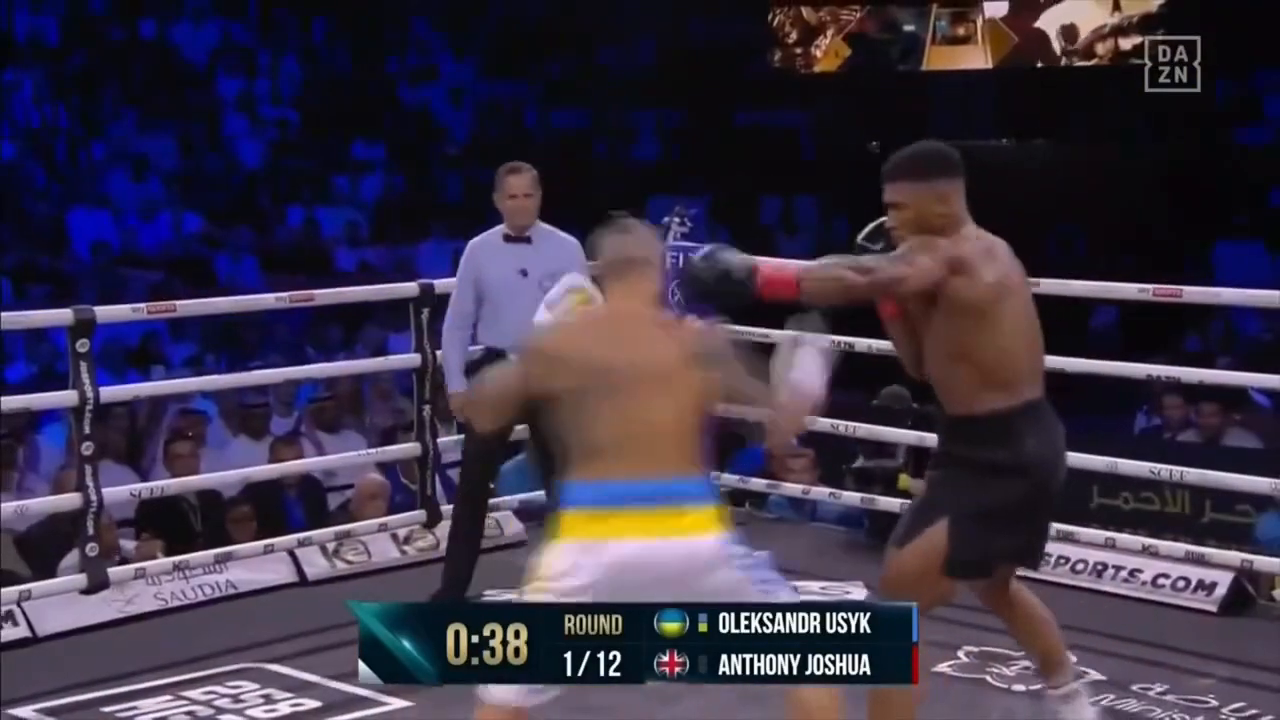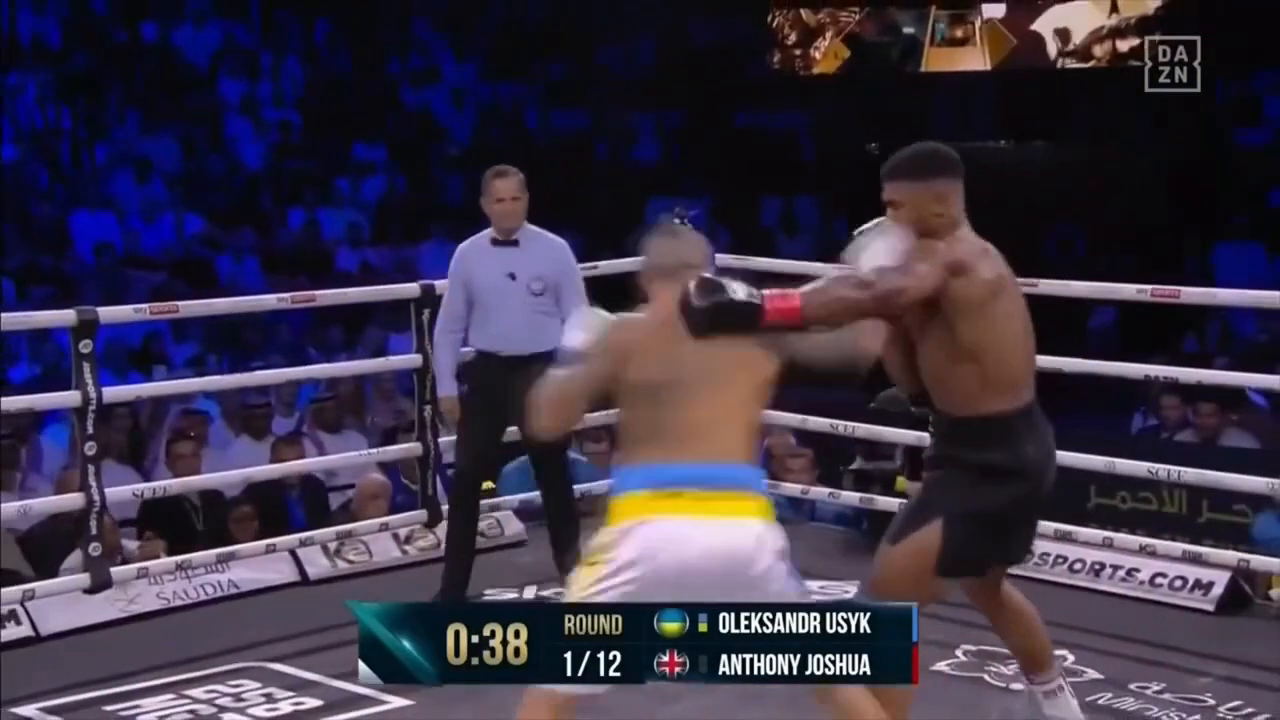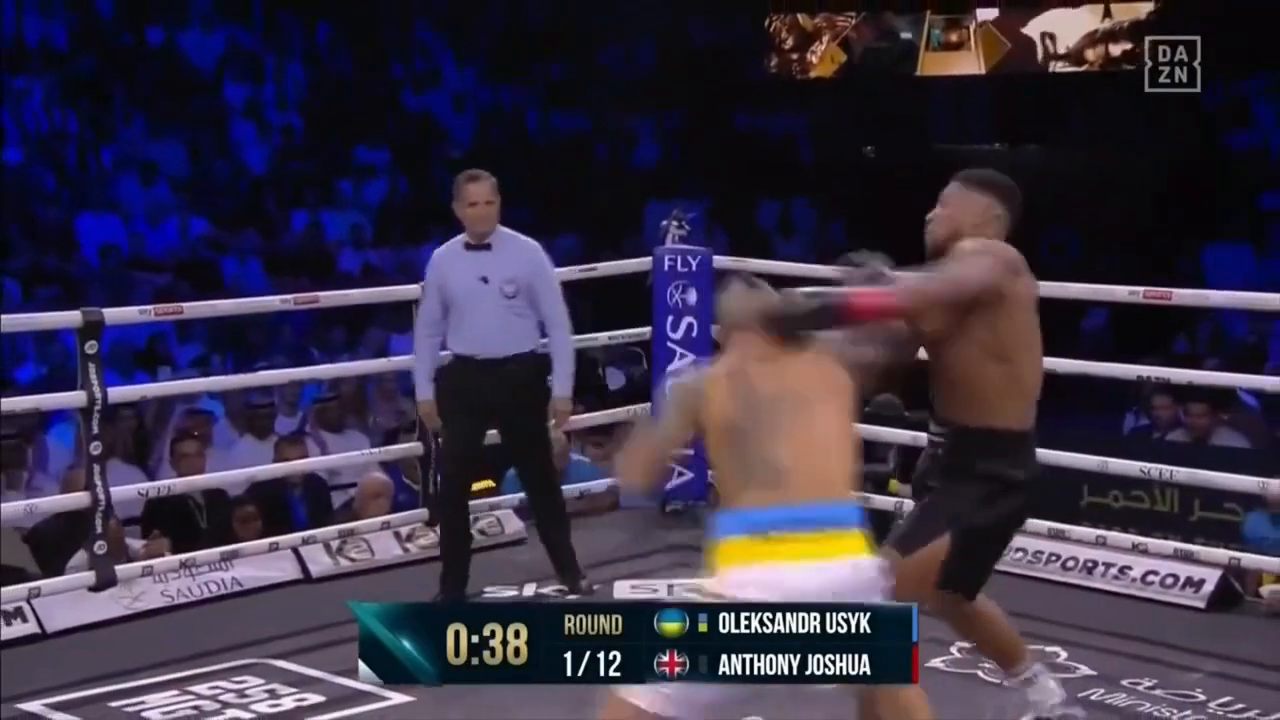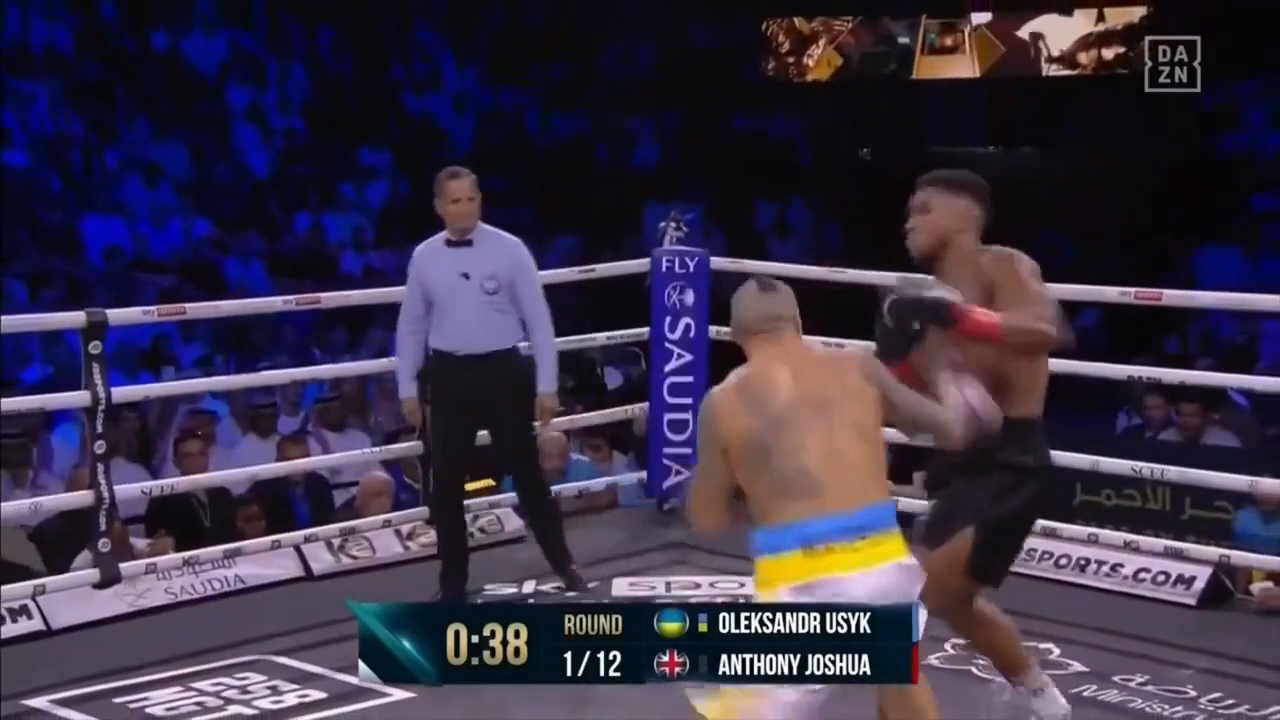
dt=0.2s
person 1, frame 1
left shoulder: (950, 257)
right shoulder: (978, 254)
left elbow: (860, 278)
right elbow: (923, 365)
left wrist: (749, 275)
right wrist: (894, 298)
left hip: (993, 457)
right hip: (1027, 444)
left knee: (894, 606)
right knee: (996, 584)
person 1, frame 2
left shoulder: (948, 261)
right shoulder: (931, 273)
left elbow: (866, 297)
right elbow: (906, 377)
left wrist: (754, 307)
left hip: (988, 459)
right hip: (1018, 447)
left knee: (882, 605)
right knee: (983, 586)
person 1, frame 3
left shoulder: (994, 261)
right shoulder: (937, 300)
left elbow: (939, 289)
left wrist: (835, 307)
right wrist: (855, 302)
left hip: (988, 471)
right hip: (957, 457)
right knee: (950, 597)
person 1, frame 4
left shoulder: (1001, 267)
right shoulder: (927, 296)
left elbow: (1045, 333)
right elbow: (924, 398)
left wrist: (957, 316)
right wrist: (899, 344)
left hip: (1008, 462)
right hip: (961, 459)
right knee: (954, 599)
person 2, frame 1
left shoulder: (555, 342)
right shoulder: (702, 342)
left elbow: (482, 413)
right elbow: (780, 426)
right wrist: (805, 386)
left hip: (594, 541)
right hip: (691, 537)
person 2, frame 2
left shoulder: (626, 335)
right shoulder: (760, 331)
left elbow: (545, 421)
right elbow: (863, 345)
left wrist: (567, 355)
left hip: (652, 530)
right hip: (747, 526)
person 2, frame 3
left shoulder: (704, 383)
right shoulder: (828, 358)
left elbow: (632, 475)
left wrist: (663, 411)
left hip: (751, 568)
right hip: (844, 560)
person 2, frame 4
left shoulder: (721, 403)
right shoulder: (857, 369)
left elbow: (708, 519)
right elbow: (950, 429)
right wrist: (968, 406)
left hip: (797, 581)
right hip: (885, 564)
person 3, frame 1
left shoulder: (565, 247)
right shoulder: (479, 252)
right elbow: (458, 321)
right wrist: (456, 383)
right hip: (497, 369)
left knee: (558, 473)
right knee: (474, 476)
right ankle: (453, 585)
person 3, frame 2
left shoulder: (554, 250)
right shoulder: (468, 255)
right elbow: (449, 325)
right wrist: (446, 386)
left hip: (540, 372)
right hip: (488, 373)
left knee: (554, 477)
right knee: (467, 480)
left ankle: (572, 573)
right ankle: (453, 588)
person 3, frame 3
left shoulder: (528, 253)
right shoulder: (442, 260)
left elbow: (557, 323)
right elbow: (428, 330)
left wrist: (562, 389)
right wrist: (425, 391)
left hip: (519, 375)
right hip: (465, 378)
left knee: (539, 476)
right knee: (453, 484)
left ankle: (569, 572)
right ankle: (453, 586)
person 3, frame 4
left shoulder: (509, 249)
right shoulder: (423, 257)
left elbow: (538, 320)
right elbow: (410, 326)
left wrist: (546, 386)
right wrist: (408, 388)
left hip: (501, 371)
right hip: (447, 375)
left knee: (524, 471)
right knee: (444, 482)
left ankle: (562, 564)
right ankle: (453, 583)
